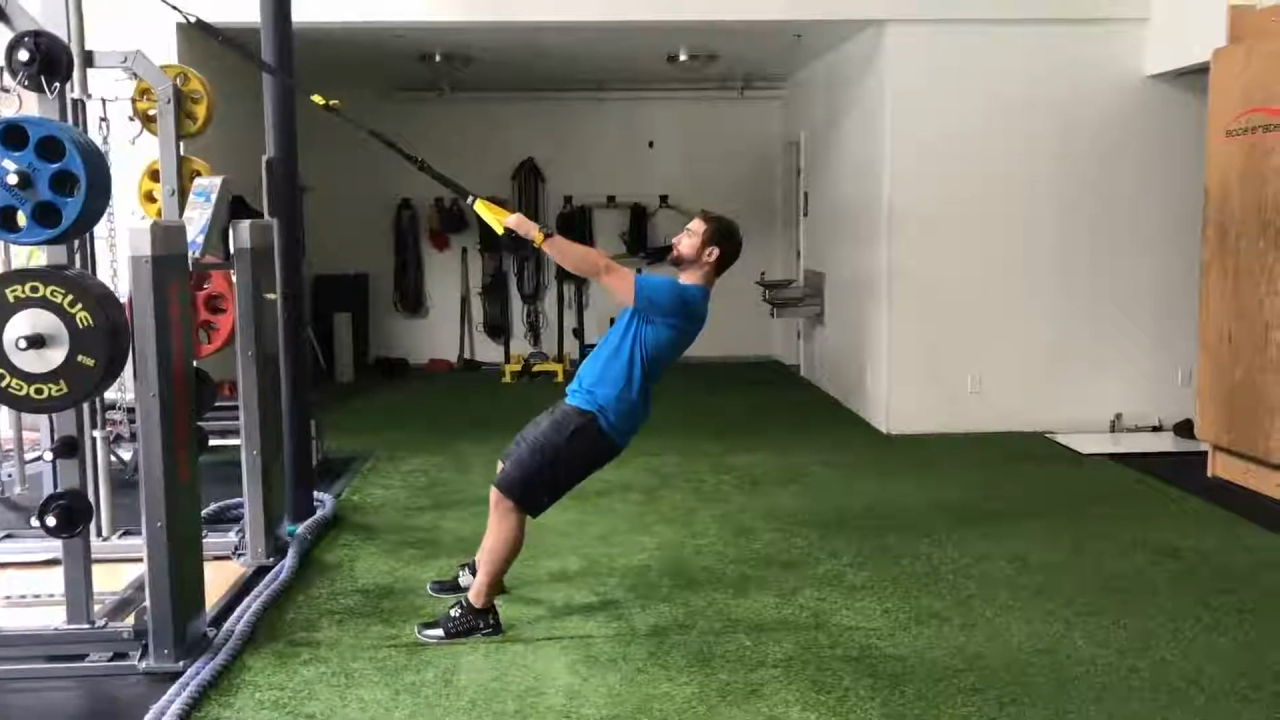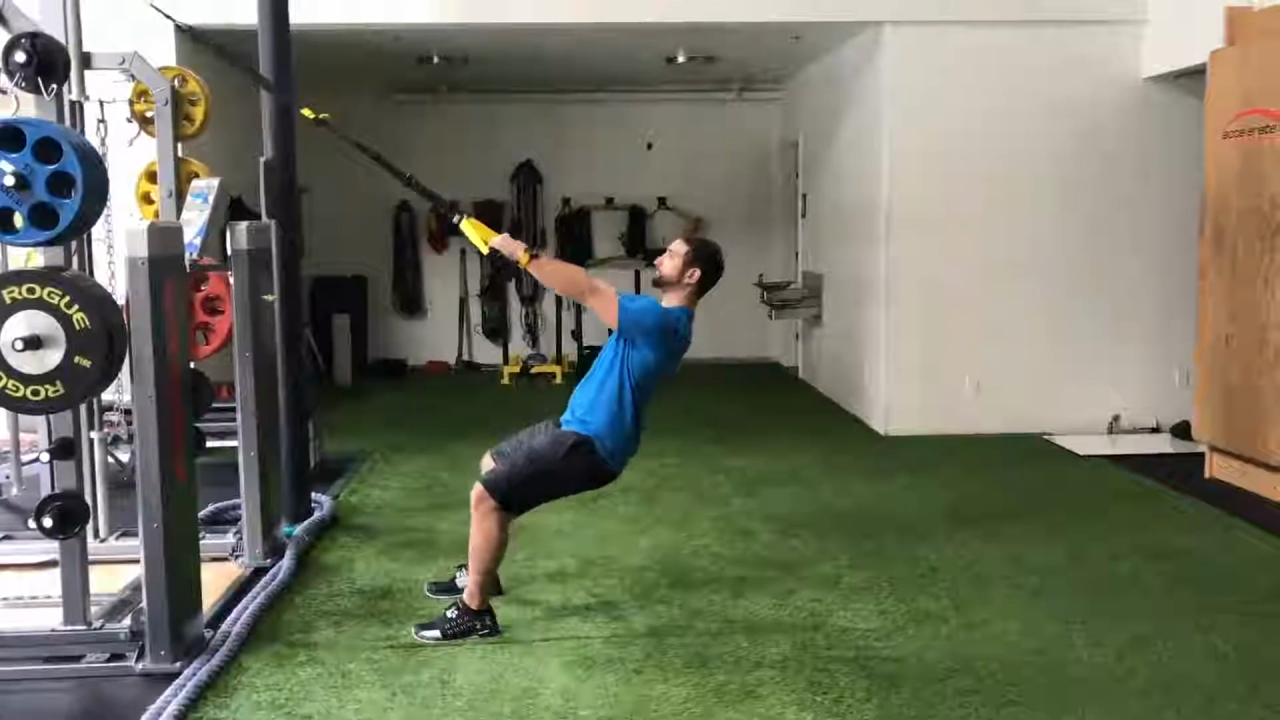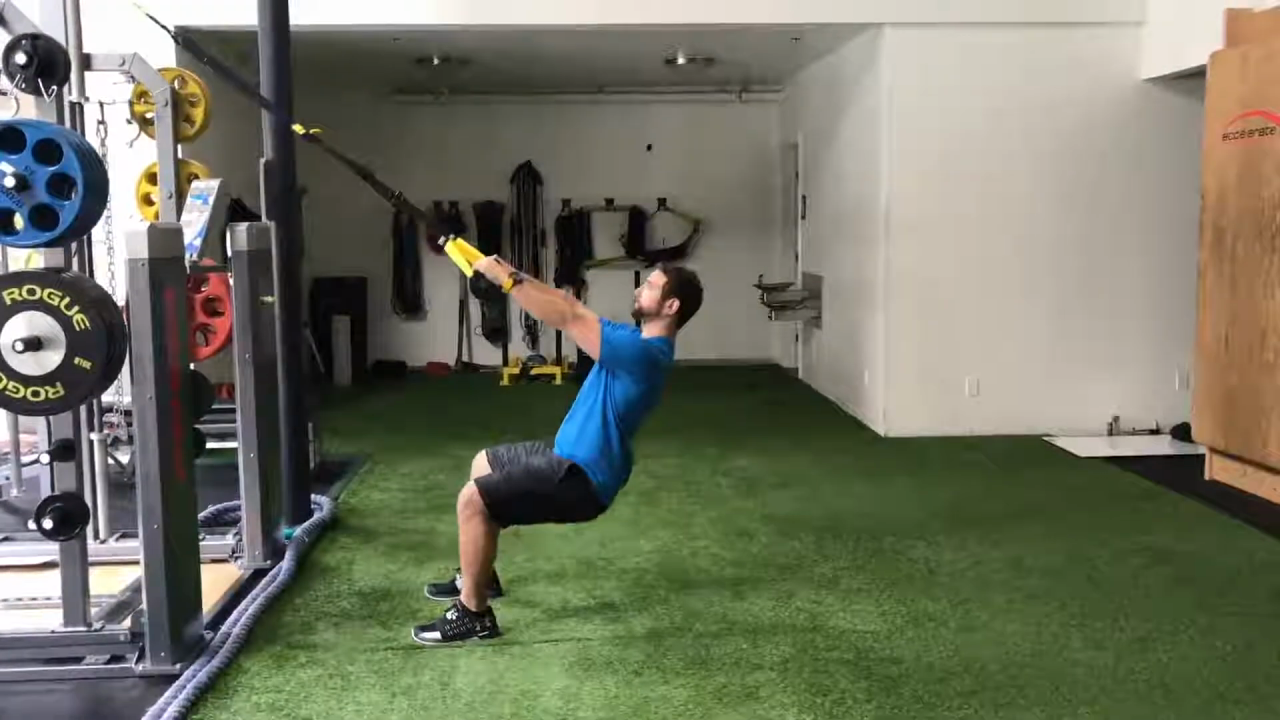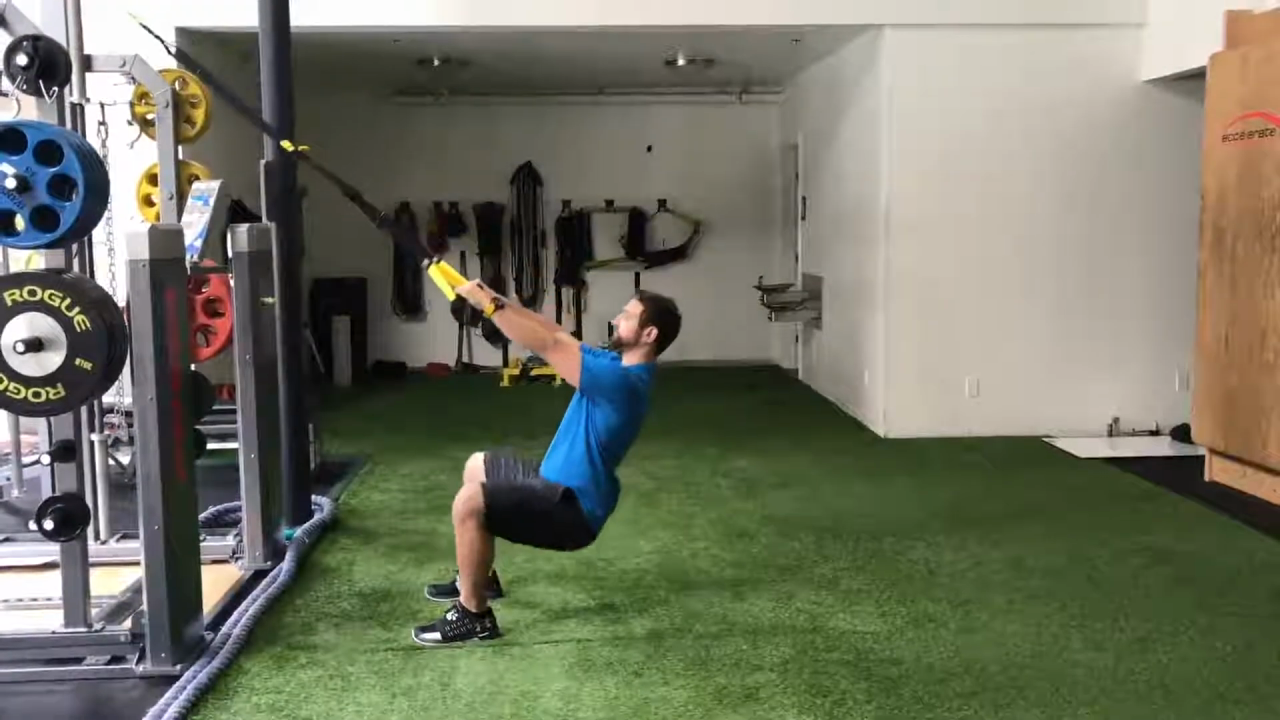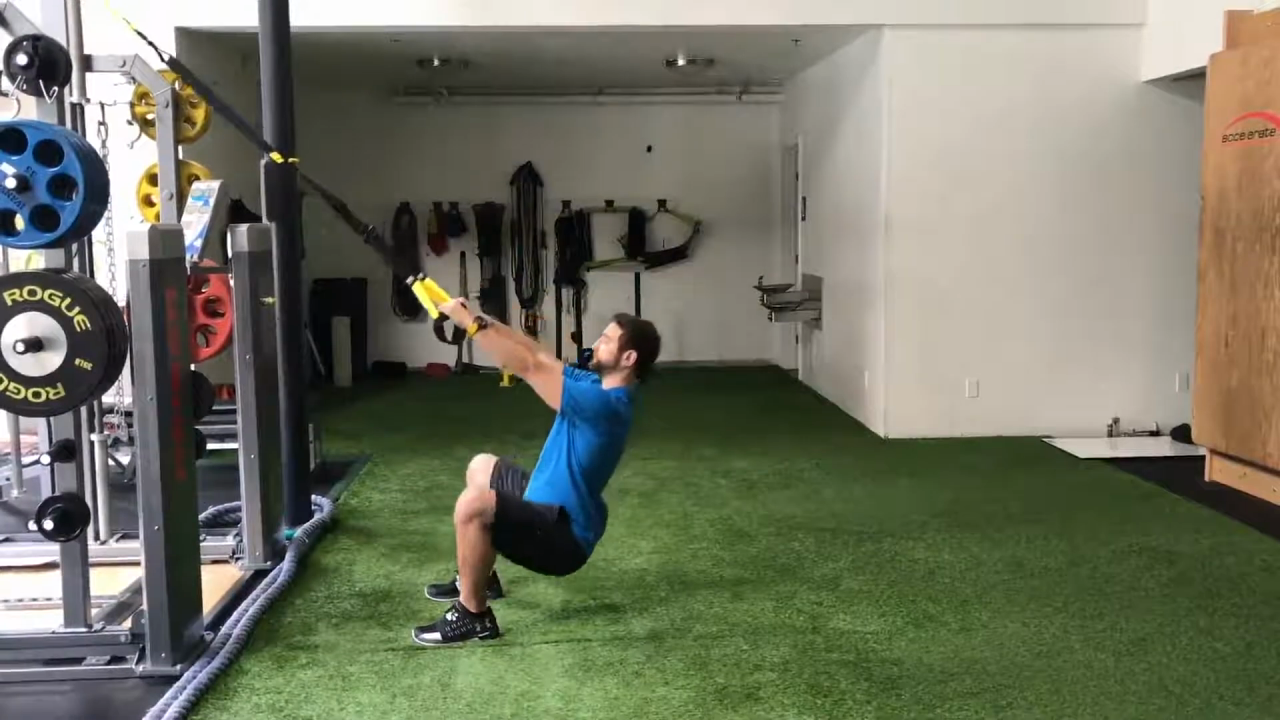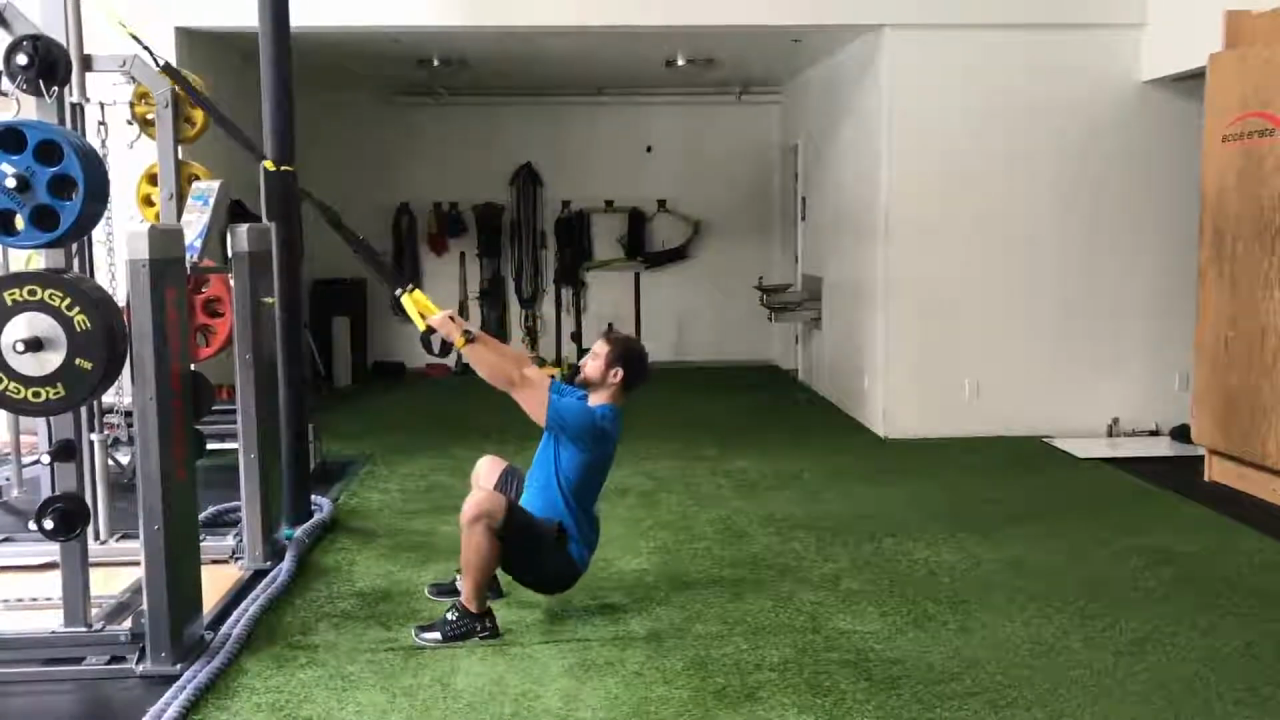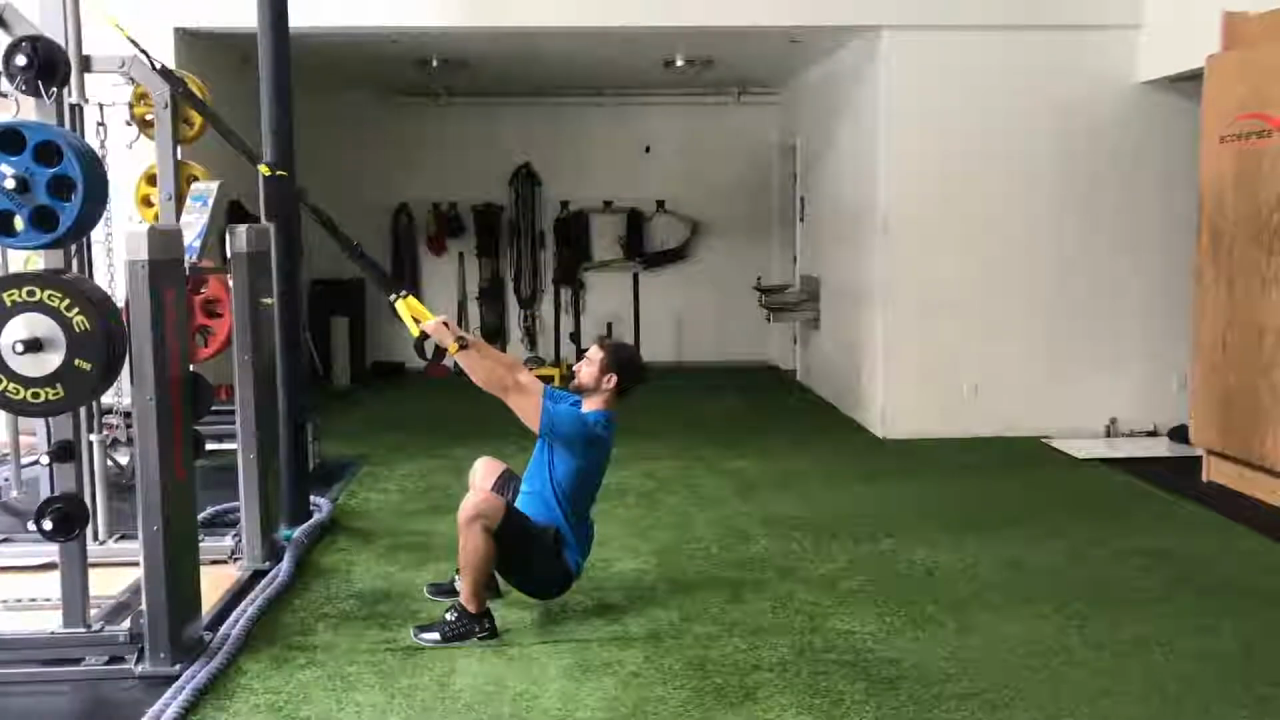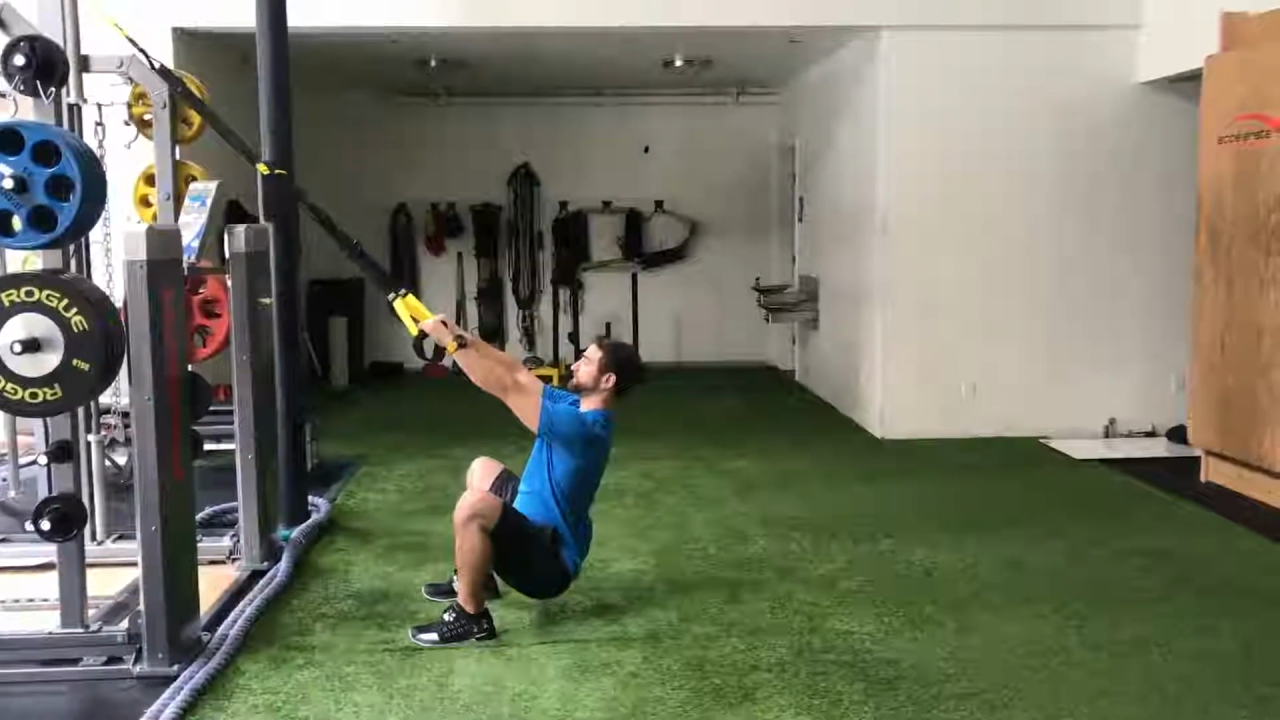
dt=0.2s
person 1, frame 1
left shoulder: (682, 301)
right shoulder: (675, 294)
left elbow: (602, 270)
right elbow: (606, 269)
left wrist: (536, 234)
right wrist: (538, 234)
left hip: (595, 419)
right hip: (585, 404)
left knee: (506, 495)
right knee: (509, 474)
left ankle: (478, 611)
right ankle: (478, 571)
person 1, frame 2
left shoulder: (665, 322)
right shoulder: (658, 314)
left elbow: (587, 291)
right elbow: (591, 285)
left wrist: (522, 254)
right wrist: (525, 253)
left hip: (591, 445)
right hip: (579, 428)
left knee: (485, 494)
right knee: (493, 464)
left ankle: (474, 612)
right ankle: (478, 574)
person 1, frame 3
left shoulder: (646, 354)
right shoulder: (639, 339)
left elbow: (568, 318)
right elbow: (575, 308)
left wrist: (506, 279)
right wrist: (512, 275)
left hip: (583, 479)
right hip: (572, 458)
left knee: (472, 499)
right knee: (484, 465)
left ankle: (474, 614)
right ankle: (478, 576)
person 1, frame 4
left shoulder: (626, 382)
right shoulder: (619, 365)
left elbow: (549, 345)
right elbow: (556, 333)
left wrist: (487, 304)
right wrist: (495, 298)
left hip: (572, 510)
right hip: (560, 483)
left knee: (469, 502)
right knee: (478, 466)
left ankle: (473, 615)
right ankle: (479, 577)
person 1, frame 5
left shoulder: (606, 405)
right shoulder: (599, 387)
left elbow: (530, 366)
right elbow: (538, 354)
left wrist: (471, 324)
right wrist: (478, 318)
left hip: (563, 537)
right hip: (552, 507)
left knee: (473, 504)
right knee: (481, 467)
left ankle: (474, 616)
right ankle: (478, 576)
person 1, frame 6
left shoulder: (590, 423)
right shoulder: (584, 401)
left elbow: (514, 382)
right elbow: (525, 368)
left wrist: (458, 337)
right wrist: (466, 330)
left hip: (556, 557)
right hip: (547, 526)
left knee: (480, 506)
right knee: (487, 468)
left ankle: (473, 616)
right ankle: (479, 577)
person 1, frame 7
left shoulder: (584, 428)
right shoulder: (577, 406)
left elbow: (507, 387)
right elbow: (519, 373)
left wrist: (452, 343)
right wrist: (461, 337)
left hip: (551, 562)
right hip: (543, 530)
left knee: (477, 508)
right knee: (485, 470)
left ankle: (472, 616)
right ankle: (477, 578)
person 1, frame 8
left shoulder: (584, 428)
right shoulder: (578, 406)
left elbow: (507, 387)
right elbow: (518, 372)
left wrist: (451, 343)
right wrist: (460, 335)
left hip: (550, 562)
right hip: (542, 531)
left knee: (473, 507)
right knee: (482, 470)
left ankle: (470, 616)
right ankle: (476, 577)
